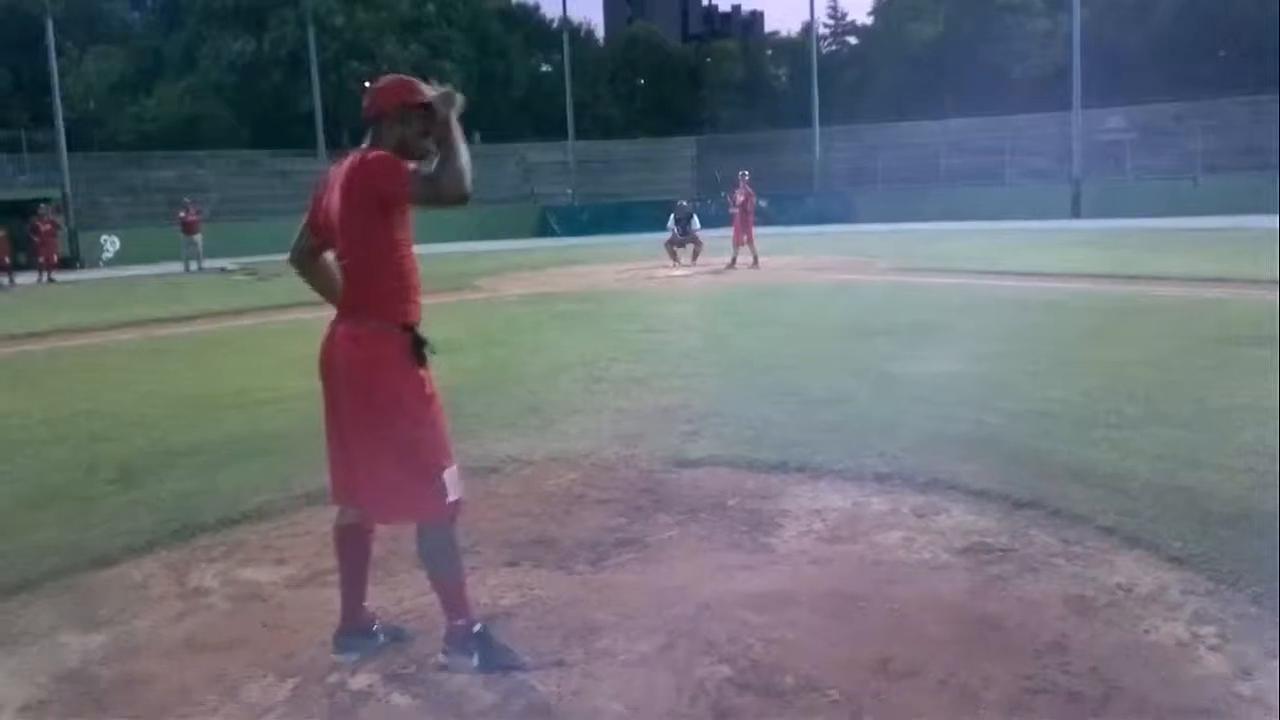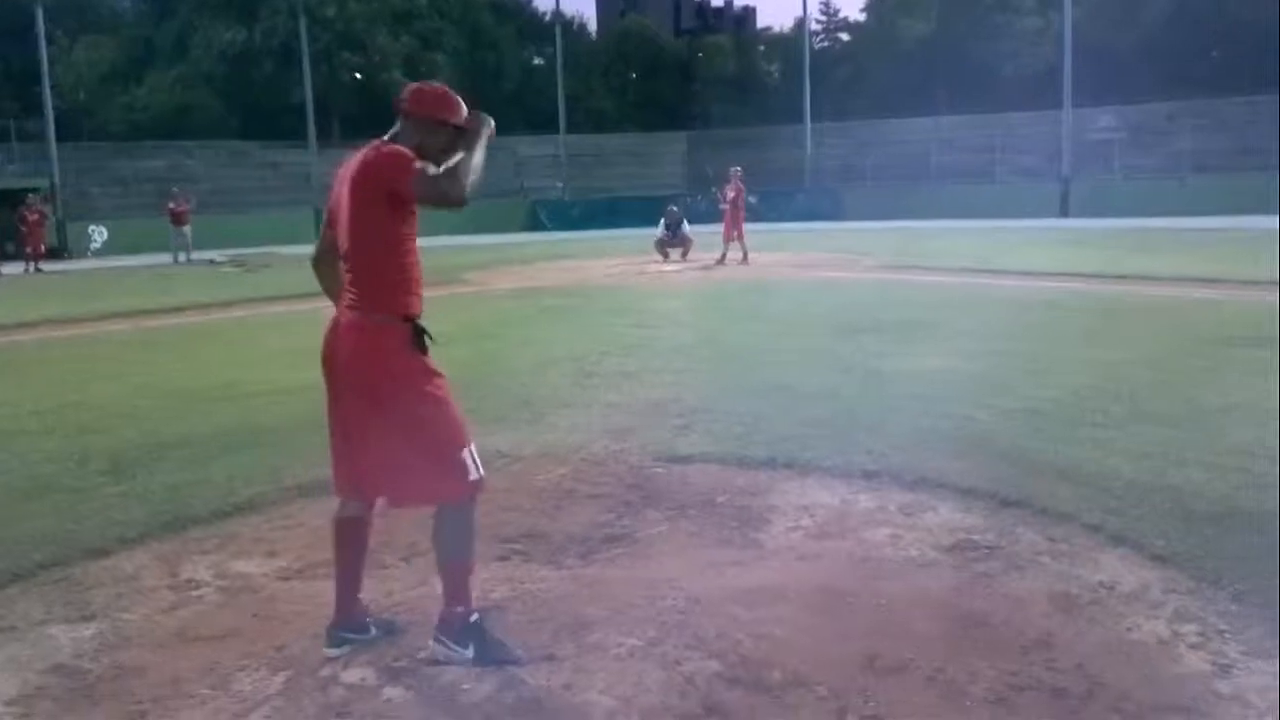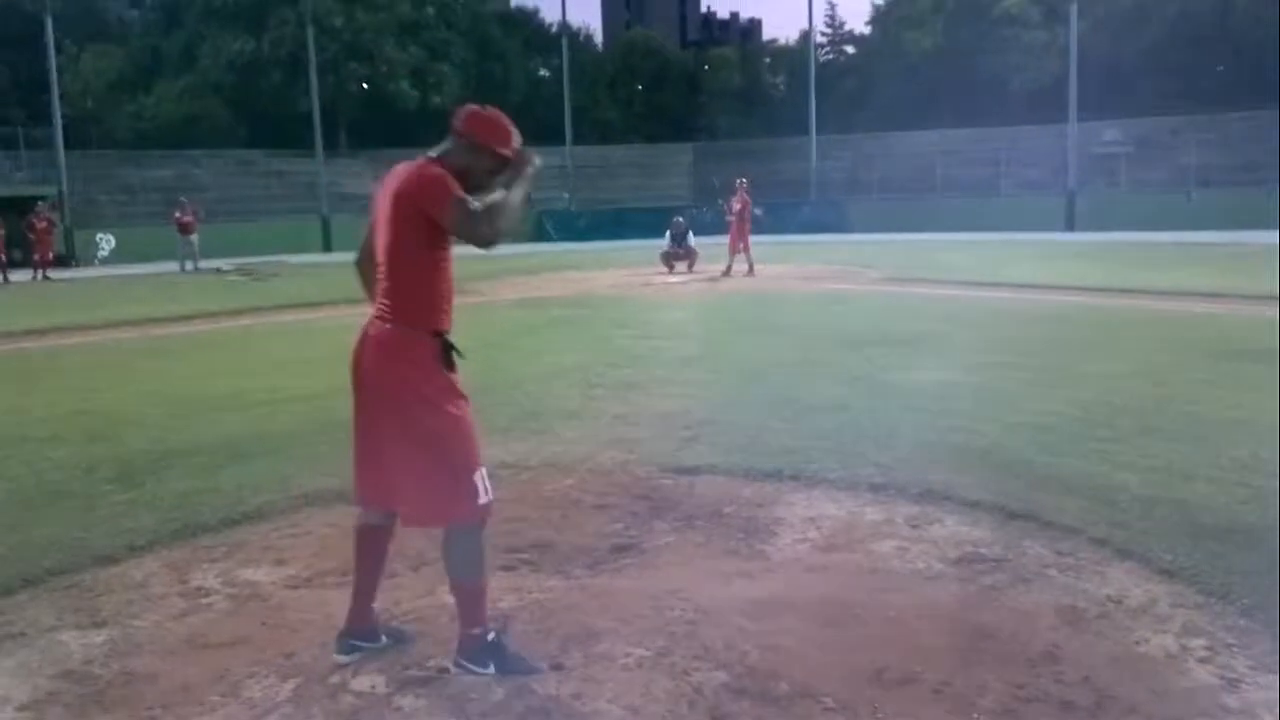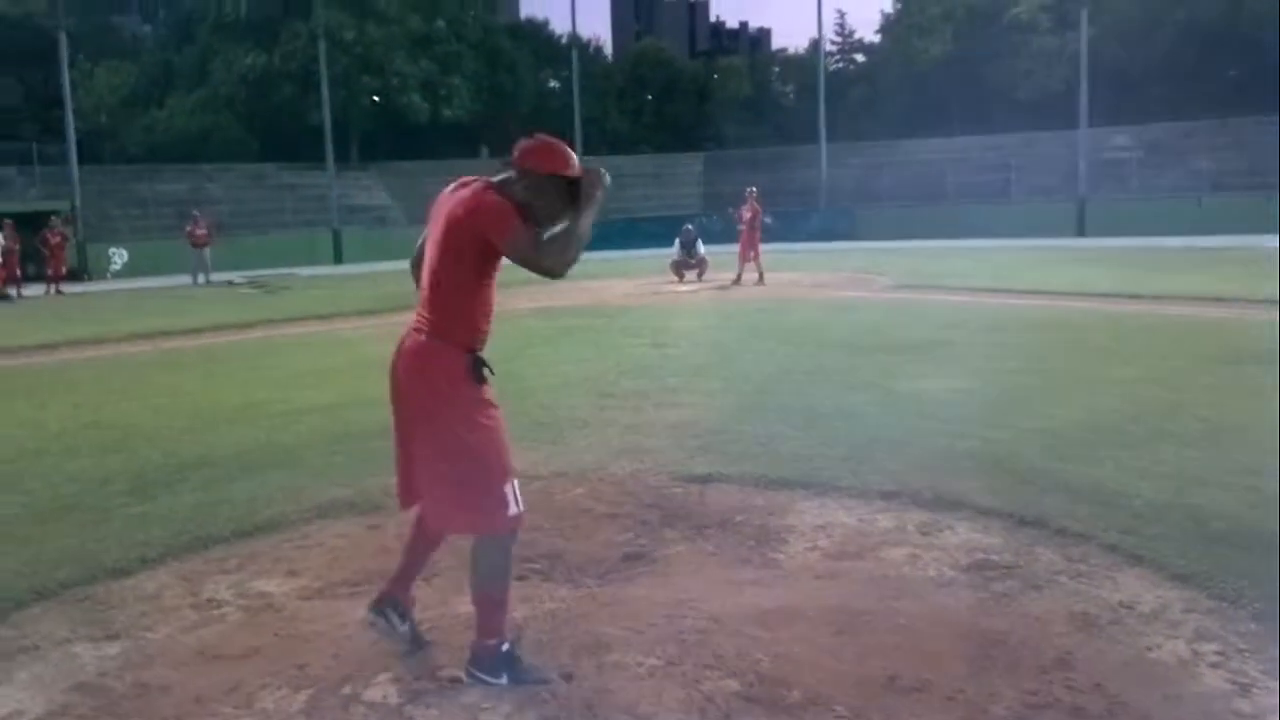
dt=0.2s
person 1, frame 1
left shoulder: (339, 176)
right shoulder: (376, 168)
left elbow: (304, 256)
right elbow: (455, 189)
right wrist: (450, 125)
left hip: (347, 343)
right hip: (386, 351)
left knee: (359, 493)
right knee: (436, 499)
left ankle: (354, 624)
right ankle: (463, 635)
person 1, frame 2
left shoulder: (355, 168)
right shoulder: (386, 161)
left elbow: (325, 256)
right elbow: (455, 191)
right wrist: (479, 139)
left hip: (349, 337)
right hip: (388, 343)
left knee: (359, 486)
right knee: (459, 481)
left ankle: (347, 617)
right ankle: (458, 623)
person 1, frame 3
left shoulder: (402, 177)
right shoulder: (430, 180)
left elbow: (367, 259)
right elbow: (487, 231)
right wrist: (522, 177)
left hip: (379, 346)
right hip: (416, 356)
left knee: (383, 495)
right knee: (469, 504)
left ankle: (360, 625)
right ankle: (476, 643)
person 1, frame 4
left shoulder: (459, 191)
right shoulder: (488, 205)
left elbow: (419, 263)
right elbow: (553, 262)
right wrist: (590, 203)
left hip: (420, 356)
right hip: (448, 369)
left knee: (444, 494)
right knee: (499, 514)
left ankle: (394, 601)
right ankle: (490, 653)
